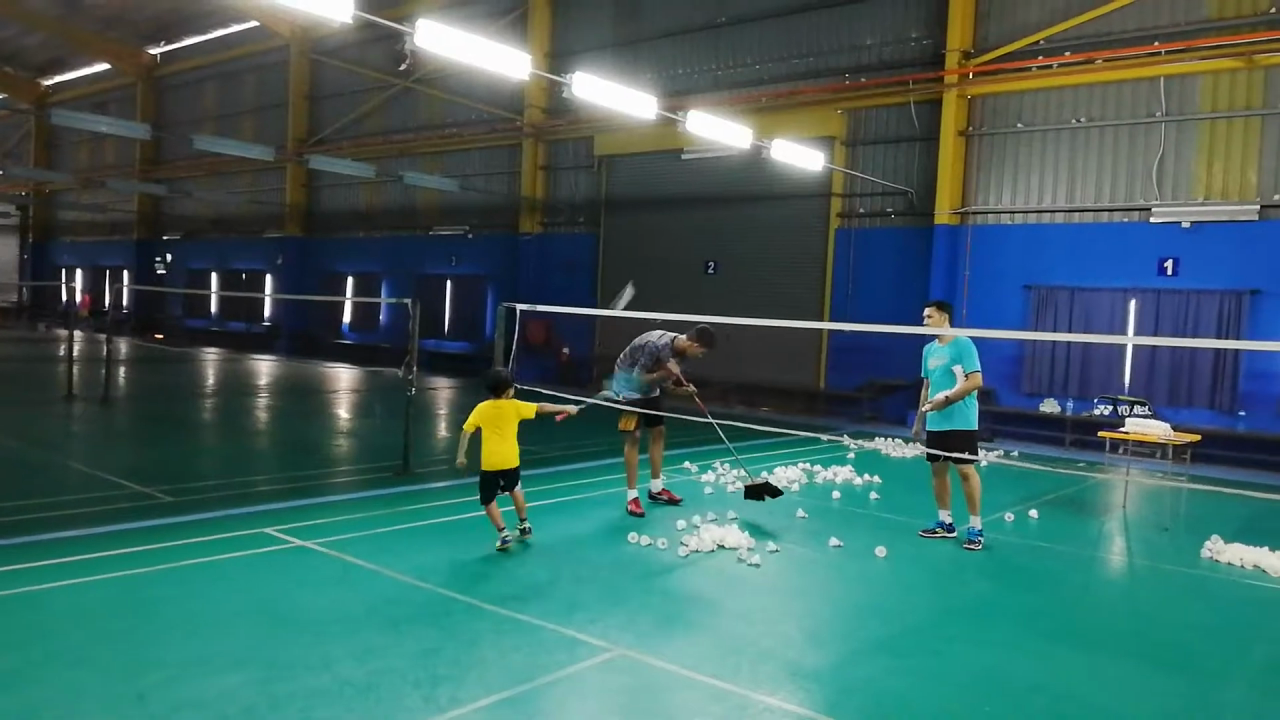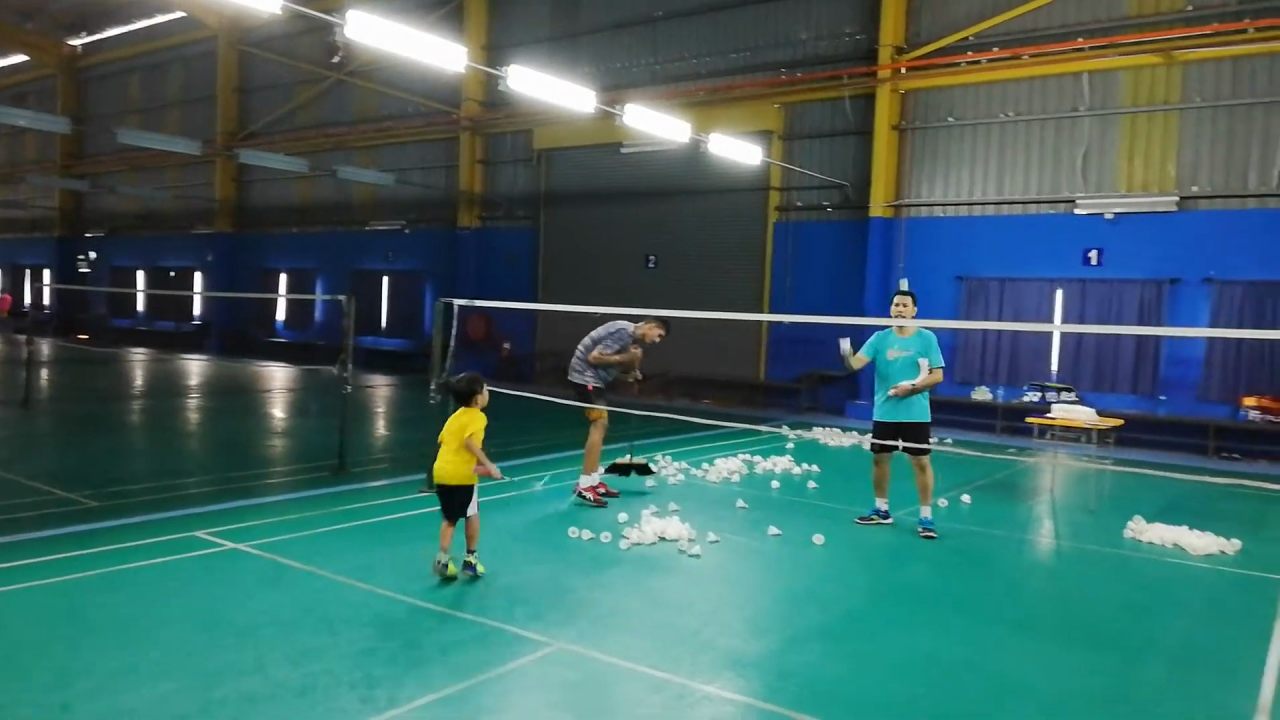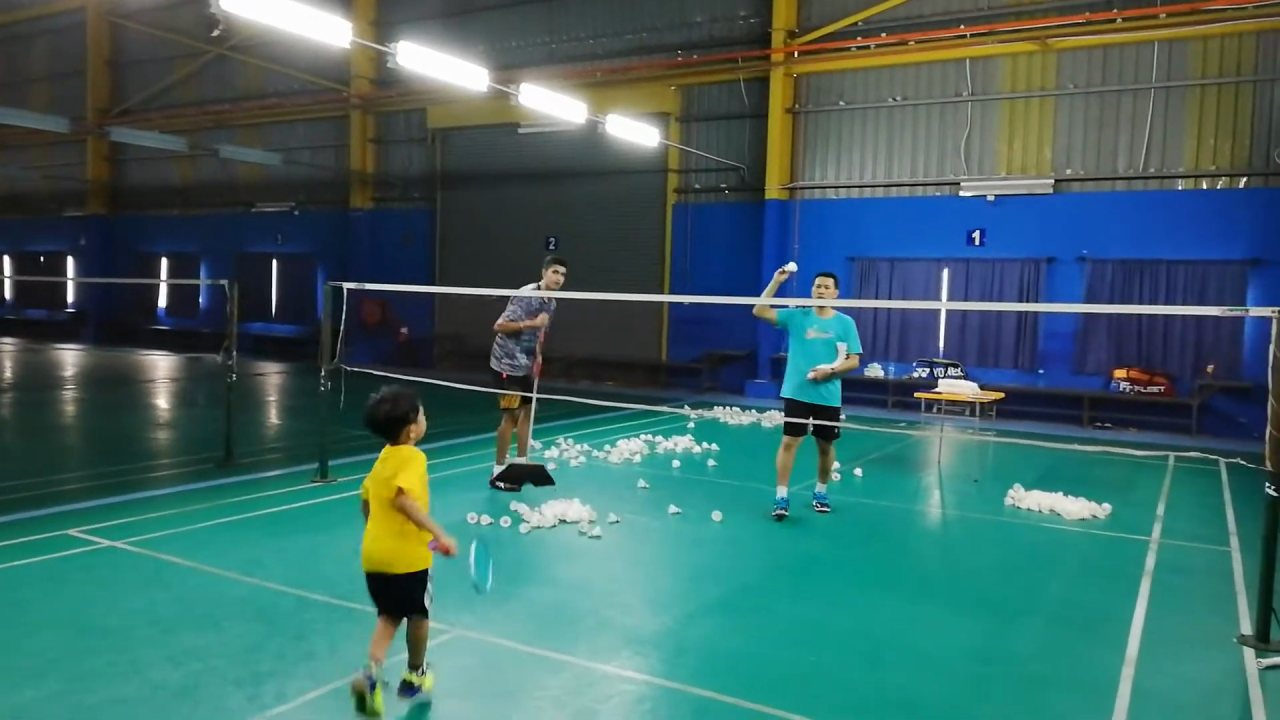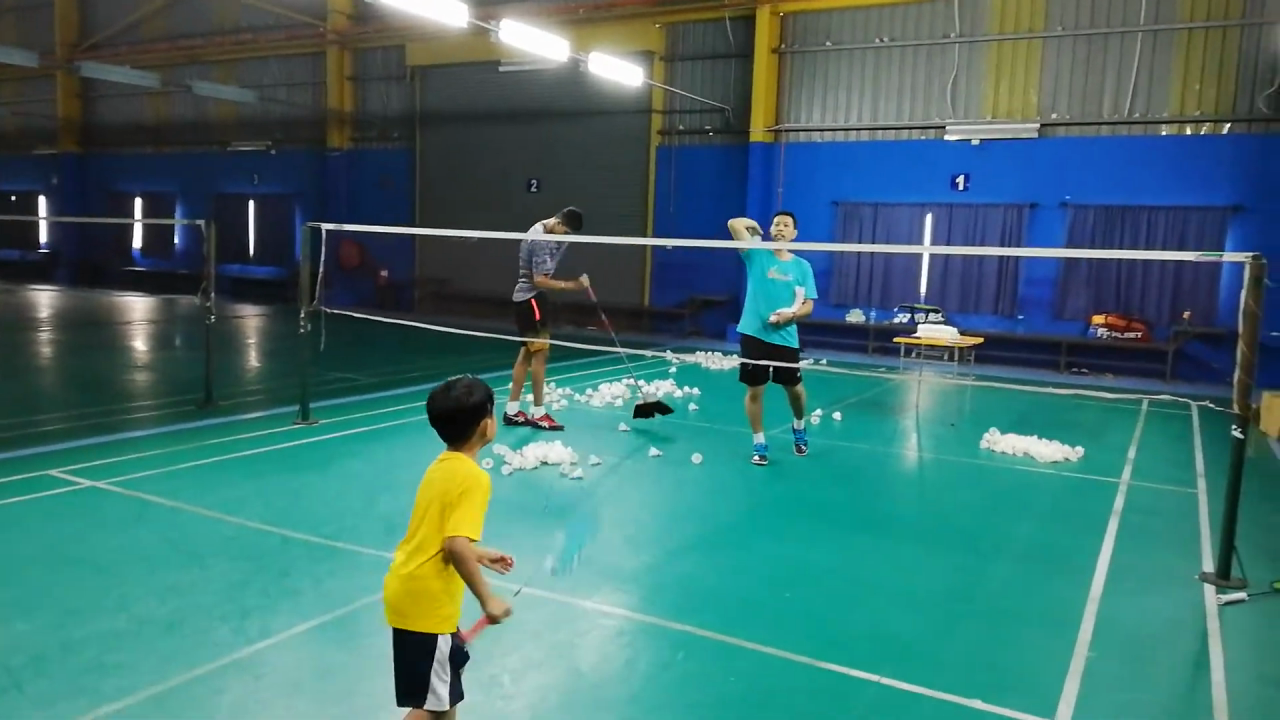
dt=1s
person 1, frame 1
left shoulder: (481, 408)
right shoulder: (514, 406)
left elbow: (466, 432)
right elbow: (541, 408)
left wrist: (461, 455)
right wrist: (567, 408)
left hip: (490, 463)
right hip: (510, 461)
left knee: (488, 501)
right knee: (514, 490)
left ankle: (504, 534)
right ankle: (524, 525)
person 1, frame 2
left shoulder: (455, 416)
right shoulder: (477, 417)
right elbow: (469, 441)
right wrist: (487, 464)
left hip: (441, 473)
right hip: (460, 475)
left knee: (450, 518)
right knee: (471, 516)
left ankle: (443, 559)
right ankle: (470, 558)
person 1, frame 3
left shoulder: (383, 458)
right shoulder: (413, 457)
left elbow: (366, 501)
right elbow: (403, 499)
right wrist: (439, 534)
left hip: (374, 554)
right hip: (408, 556)
left knee: (389, 615)
right knee: (418, 614)
left ankle: (370, 676)
right ankle: (414, 676)
person 1, frame 4
left shoulder: (441, 466)
right shoulder: (473, 478)
right elbow: (456, 546)
left wrist: (481, 557)
right wrist: (487, 599)
left hip: (410, 592)
right hip: (424, 603)
left knee: (450, 673)
person 2, frame 1
left shoulder: (963, 345)
right shoulder: (928, 349)
left elbow: (976, 381)
left wrist: (946, 399)
right wrist: (919, 418)
left hip: (960, 422)
right hip: (935, 423)
left knee: (966, 470)
right knee: (938, 469)
left ankle: (976, 528)
right ankle: (945, 522)
person 2, frame 2
left shoulder: (927, 338)
right shoulder: (880, 338)
left elbow: (938, 375)
right elbow: (857, 363)
left wrist: (911, 387)
right wrist: (847, 357)
left hip: (916, 414)
right hip: (884, 412)
left knee: (921, 462)
right knee: (880, 459)
left ankle: (926, 517)
right ankle: (881, 510)
person 2, frame 3
left shoulder: (845, 323)
right shoulder: (796, 316)
left elbow: (853, 361)
right elbow: (759, 311)
left wrist: (830, 371)
right wrist: (776, 282)
left hip: (828, 396)
right hip: (796, 393)
left knee: (826, 446)
right knee: (789, 442)
left ankle: (820, 492)
right ankle: (781, 498)
person 2, frame 4
left shoulder: (802, 266)
right shoulder: (757, 255)
left elbow: (809, 305)
right elbow: (733, 225)
left wrist: (791, 314)
right wrist: (754, 225)
left hip: (786, 338)
right hip: (754, 334)
left knee: (794, 389)
right knee: (755, 390)
left ankle: (799, 429)
right ankle: (759, 443)
person 3, frame 1
left shoulder: (680, 351)
right shoulder: (655, 345)
left elbow: (665, 383)
right elbow: (636, 379)
left wrist: (681, 389)
right wrist: (663, 373)
left hip: (650, 390)
right hip: (629, 388)
left knee: (658, 432)
right knee: (634, 437)
left ankle: (656, 489)
right ankle: (632, 496)
person 3, frame 2
left shoulder: (633, 338)
right shoulder: (623, 332)
right elbow: (594, 357)
left wrist: (628, 375)
right wrist: (625, 358)
left hip: (593, 378)
right hip: (585, 376)
left knee: (599, 426)
right knee: (599, 424)
left ankle: (594, 482)
right ankle: (584, 485)
person 3, frame 3
left shoulder: (551, 303)
right shoulder: (525, 296)
right elbow: (499, 326)
left wrist: (537, 355)
right wrist: (532, 323)
left hip: (525, 363)
right hip: (507, 363)
left knee: (529, 409)
right knee: (511, 414)
left ankle: (521, 463)
right ankle: (498, 473)
person 3, frame 4
left shoulder: (544, 232)
right shoulder: (540, 240)
right elbow: (540, 280)
right wrist: (573, 285)
left hip: (530, 298)
right hip: (530, 298)
left knee: (527, 352)
right knee: (540, 354)
left ankle: (512, 410)
right ankle: (538, 413)
